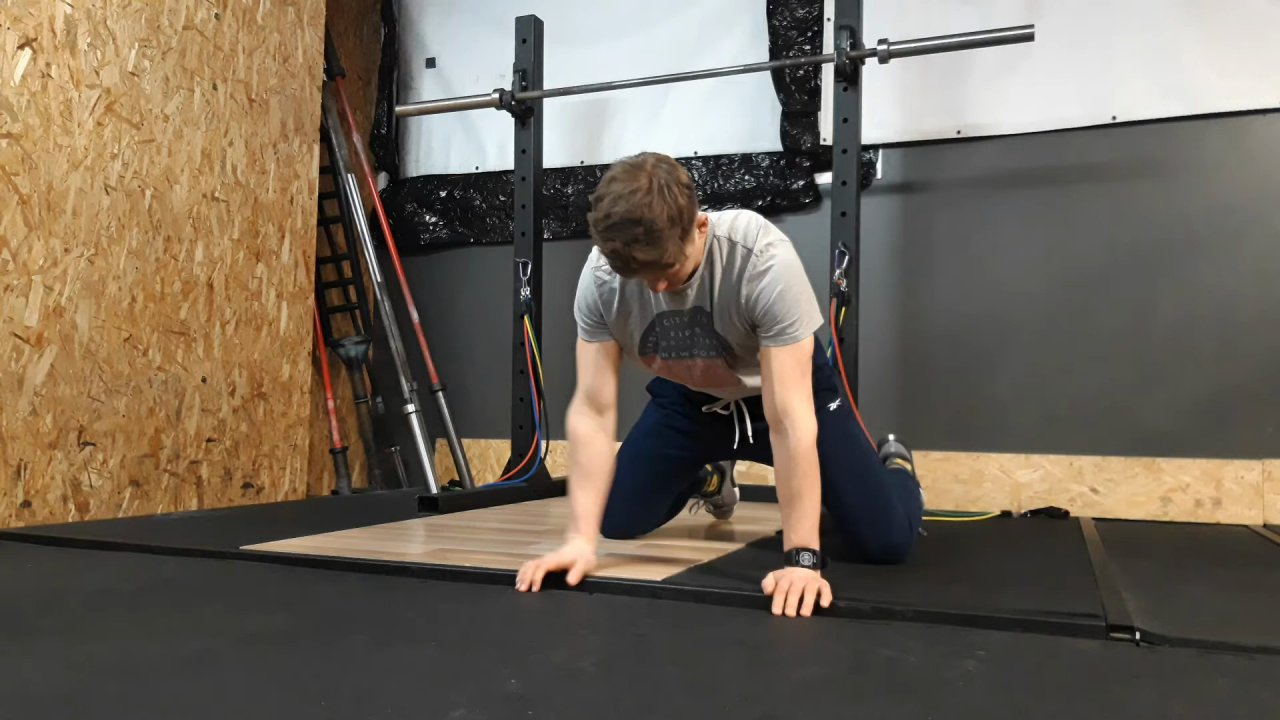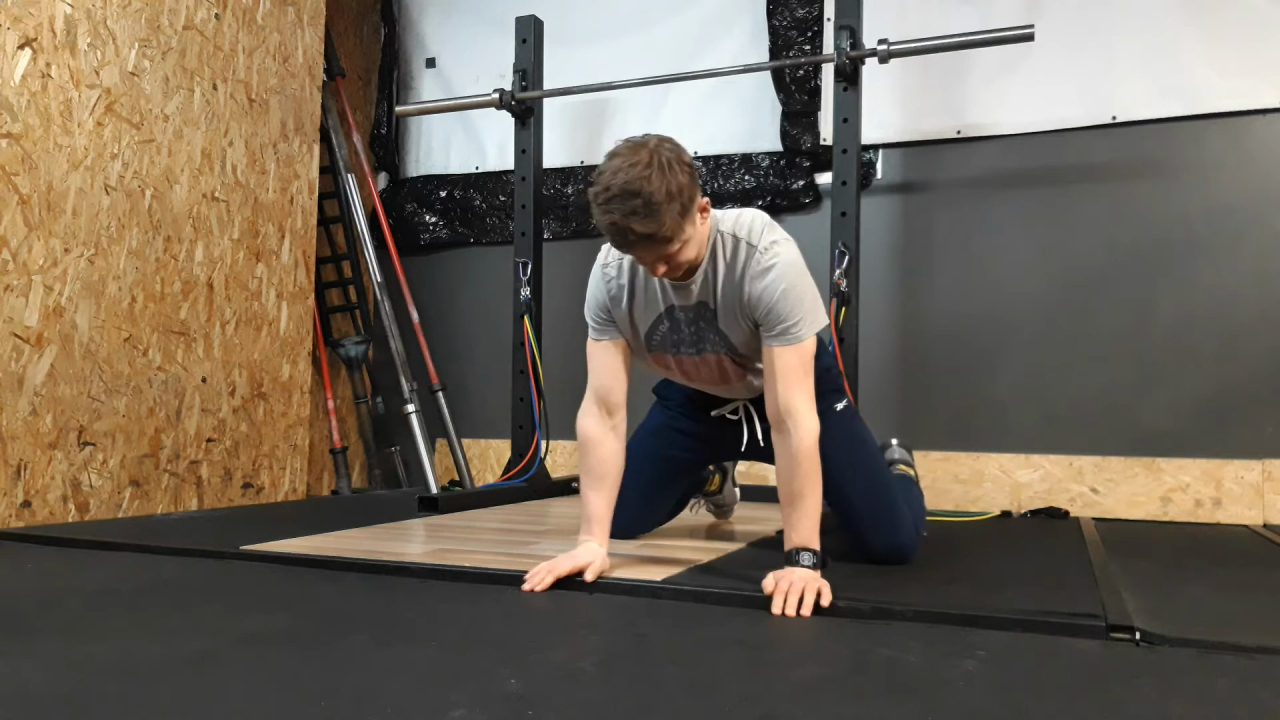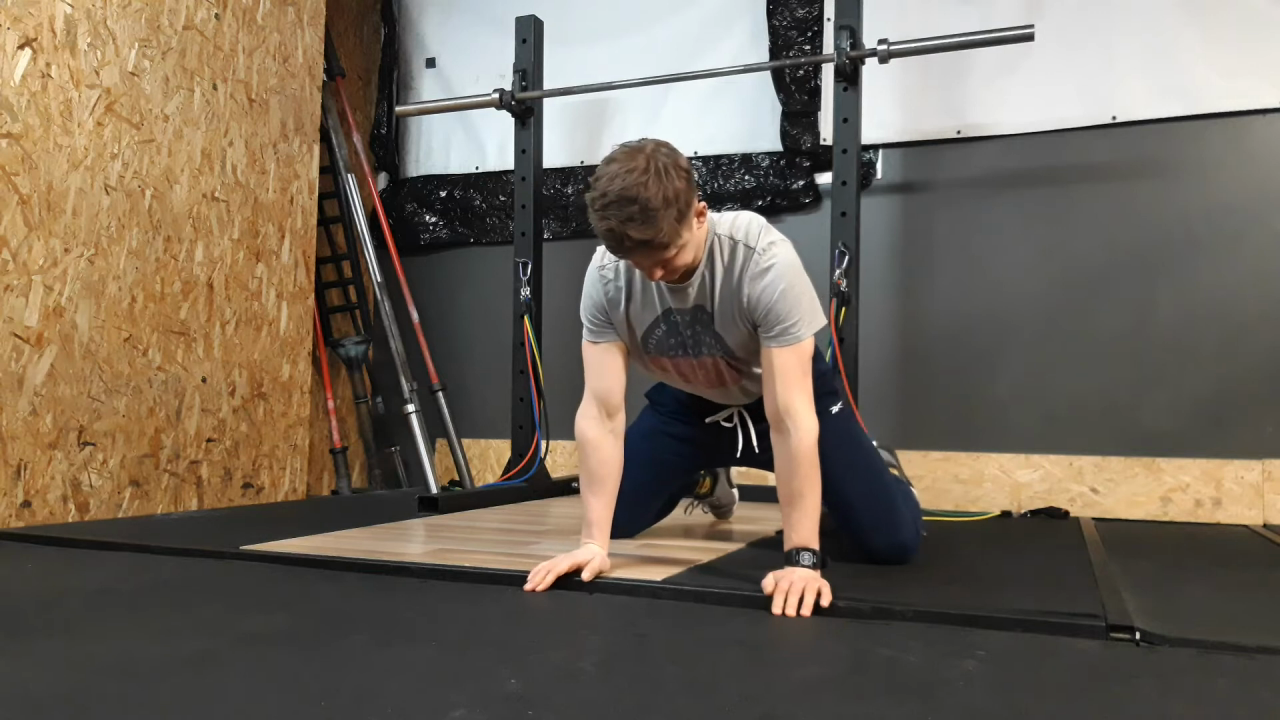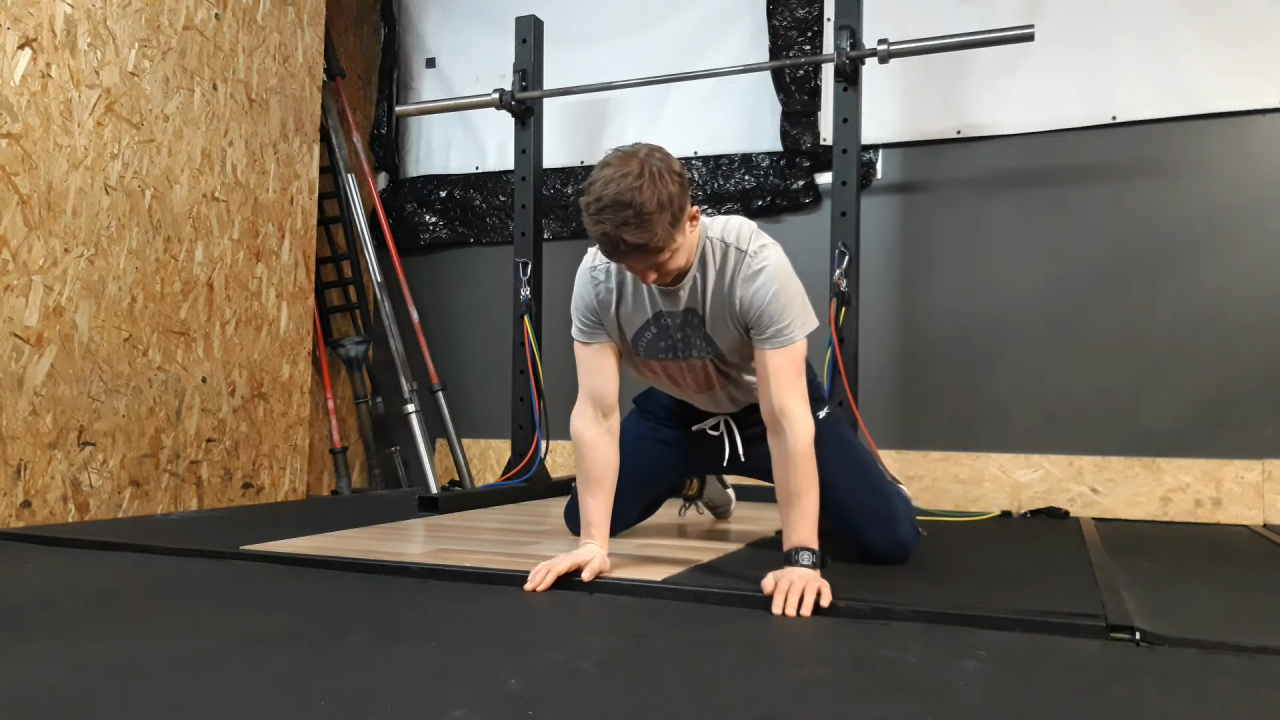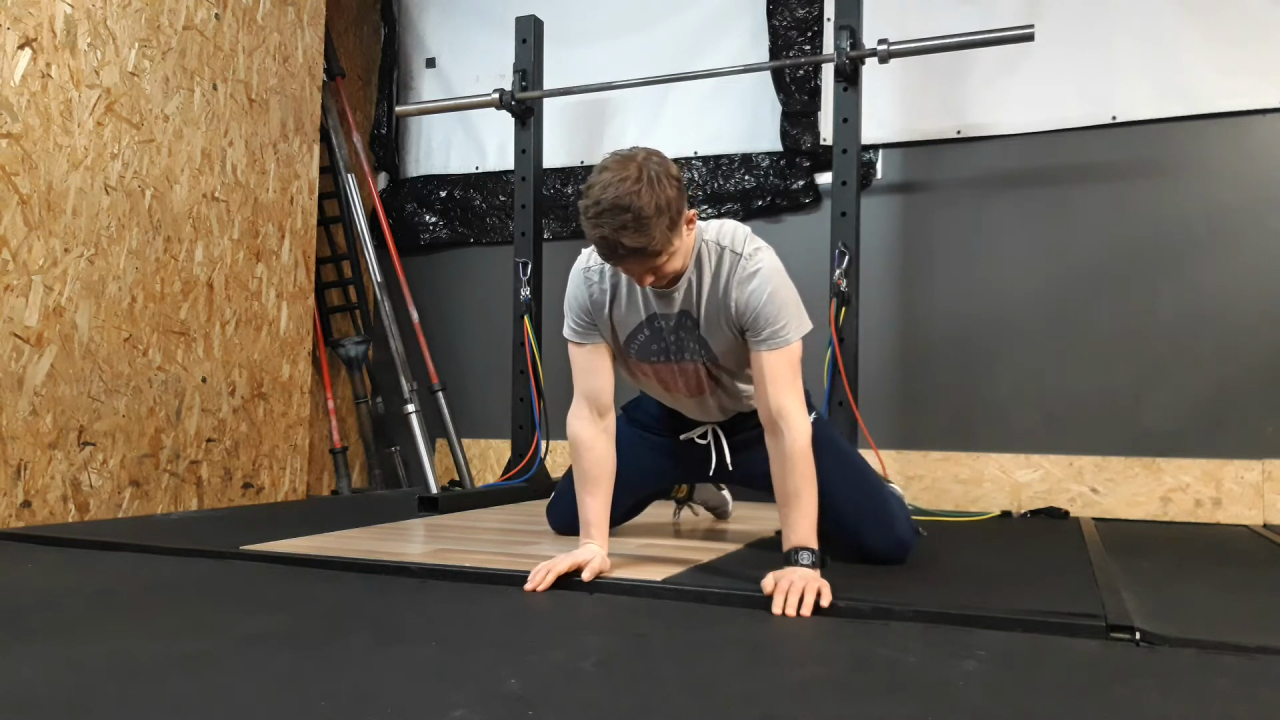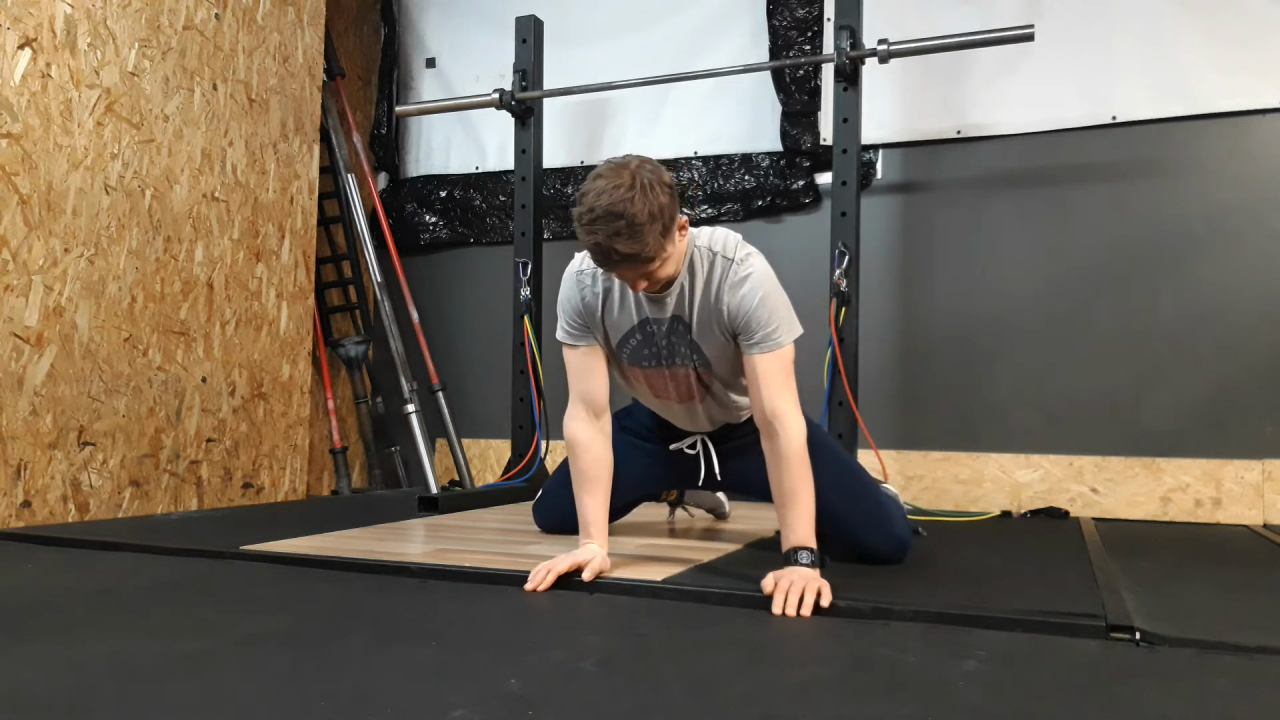
dt=0.5s
person 1, frame 1
left shoulder: (764, 259)
right shoulder: (600, 276)
left elbow: (788, 420)
right elbow: (593, 410)
left wrist: (802, 557)
right wrist: (580, 540)
left hip: (781, 390)
right hip: (688, 395)
left knee: (886, 539)
right knee: (616, 521)
left ankle: (893, 465)
right ankle: (708, 479)
person 1, frame 2
left shoulder: (768, 257)
right shoulder: (611, 274)
left elbow: (790, 419)
right elbow: (603, 410)
left wrist: (802, 557)
right wrist: (592, 540)
left hip: (797, 388)
right hip: (694, 397)
left knee: (891, 542)
right knee: (620, 519)
left ankle: (897, 468)
right ankle: (709, 478)
person 1, frame 3
left shoulder: (765, 260)
right shoulder: (606, 276)
left elbow: (788, 420)
right elbow: (601, 411)
left wrist: (801, 558)
right wrist: (593, 542)
left hip: (784, 395)
right hip: (687, 403)
left knee: (891, 541)
right knee: (613, 520)
left ankle: (879, 470)
right ankle: (704, 480)
person 1, frame 4
left shoulder: (755, 263)
right shoulder: (595, 277)
left elbow: (785, 419)
right elbow: (596, 412)
left wrist: (802, 556)
right wrist: (593, 542)
left hip: (764, 405)
right hip: (675, 410)
left knee: (888, 539)
right knee: (581, 518)
right ankle: (694, 481)
person 1, frame 5
left shoulder: (749, 267)
right shoulder: (589, 279)
left elbow: (783, 420)
right elbow: (592, 413)
left wrist: (801, 557)
right wrist: (593, 543)
left hip: (752, 416)
right hip: (665, 418)
left knee: (888, 540)
right knee: (565, 519)
right ankle: (689, 487)
person 1, frame 6
left shoulder: (741, 273)
right shoulder: (582, 282)
left elbow: (778, 420)
right elbow: (588, 414)
left wrist: (800, 556)
right wrist: (594, 542)
left hip: (744, 426)
right hip: (657, 426)
left knee: (884, 539)
right knee: (552, 516)
right ankle: (681, 490)
